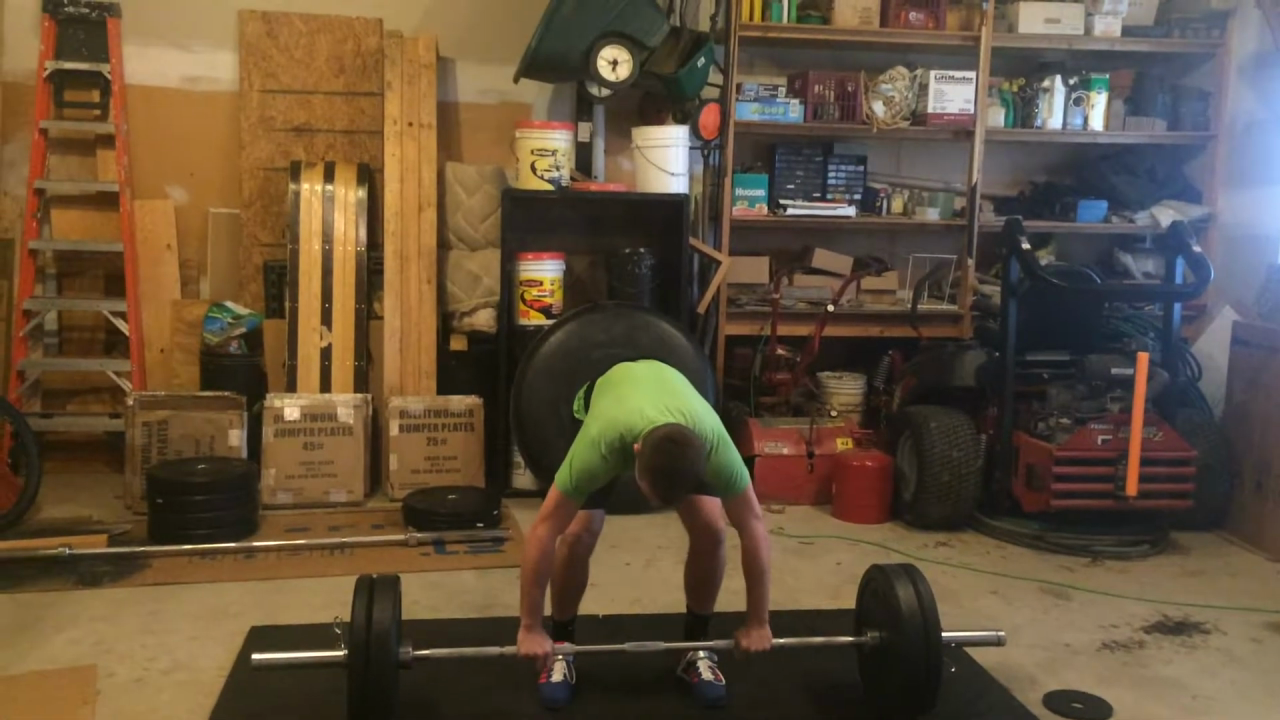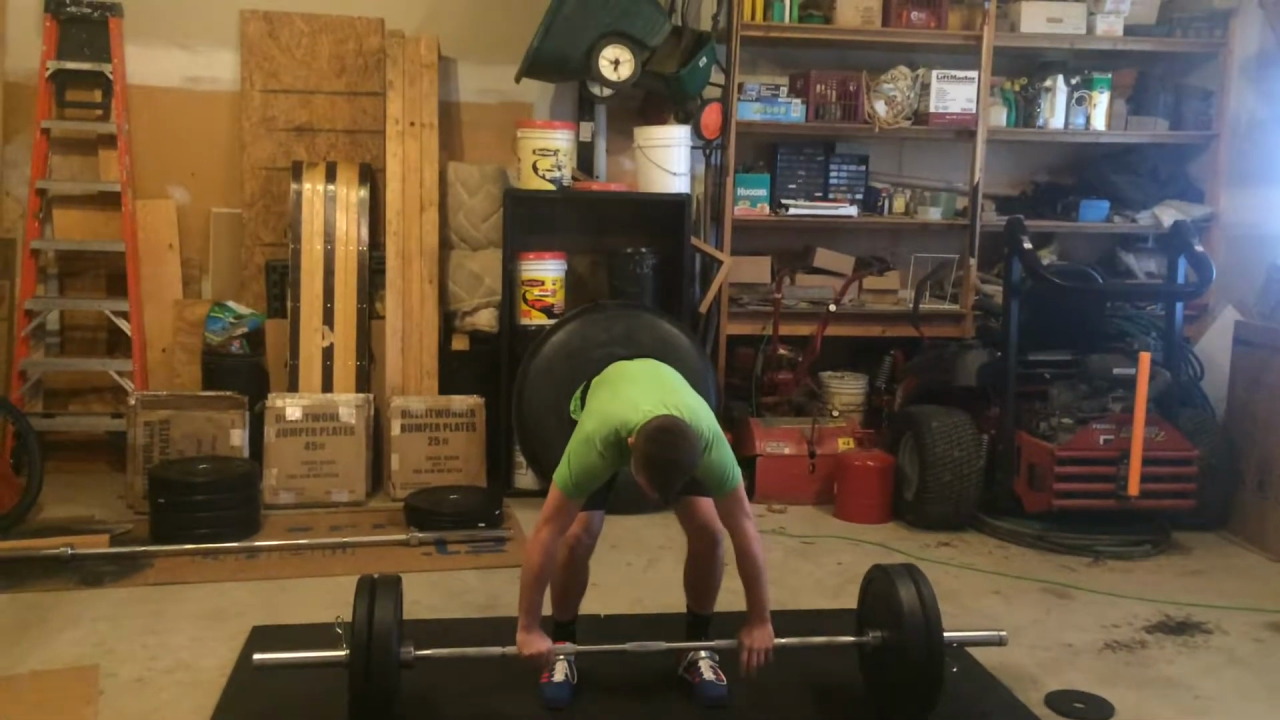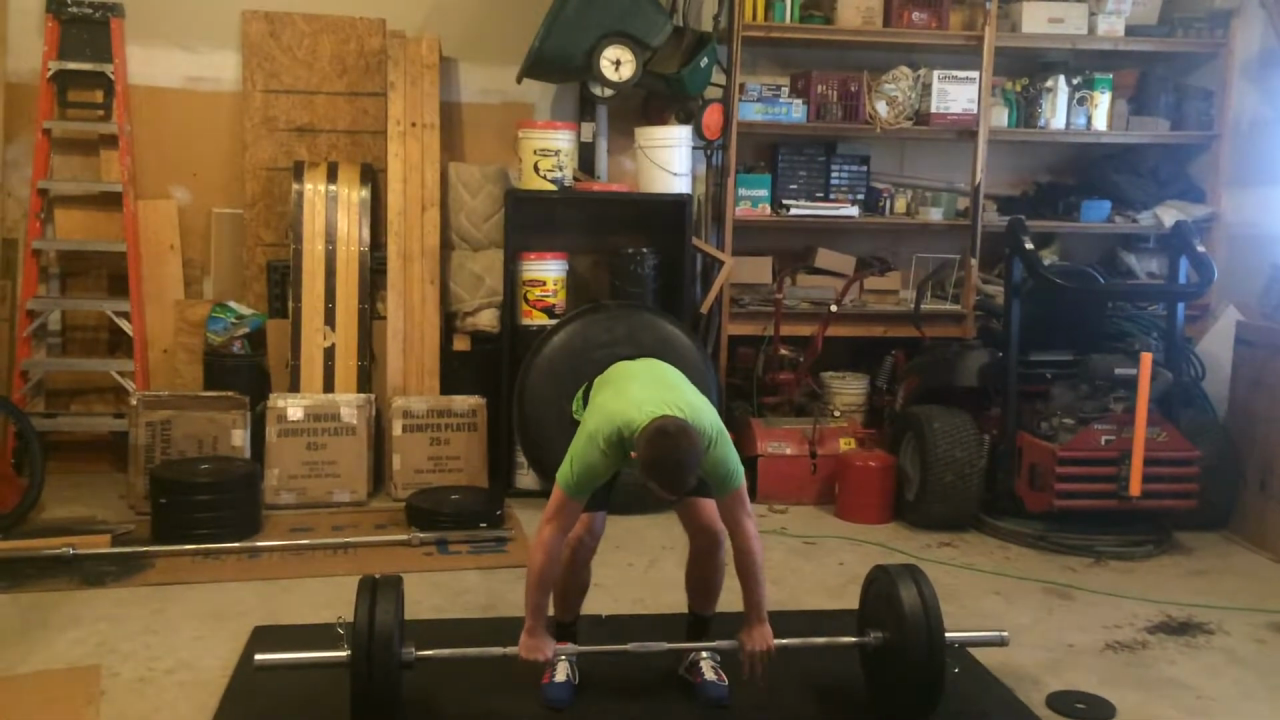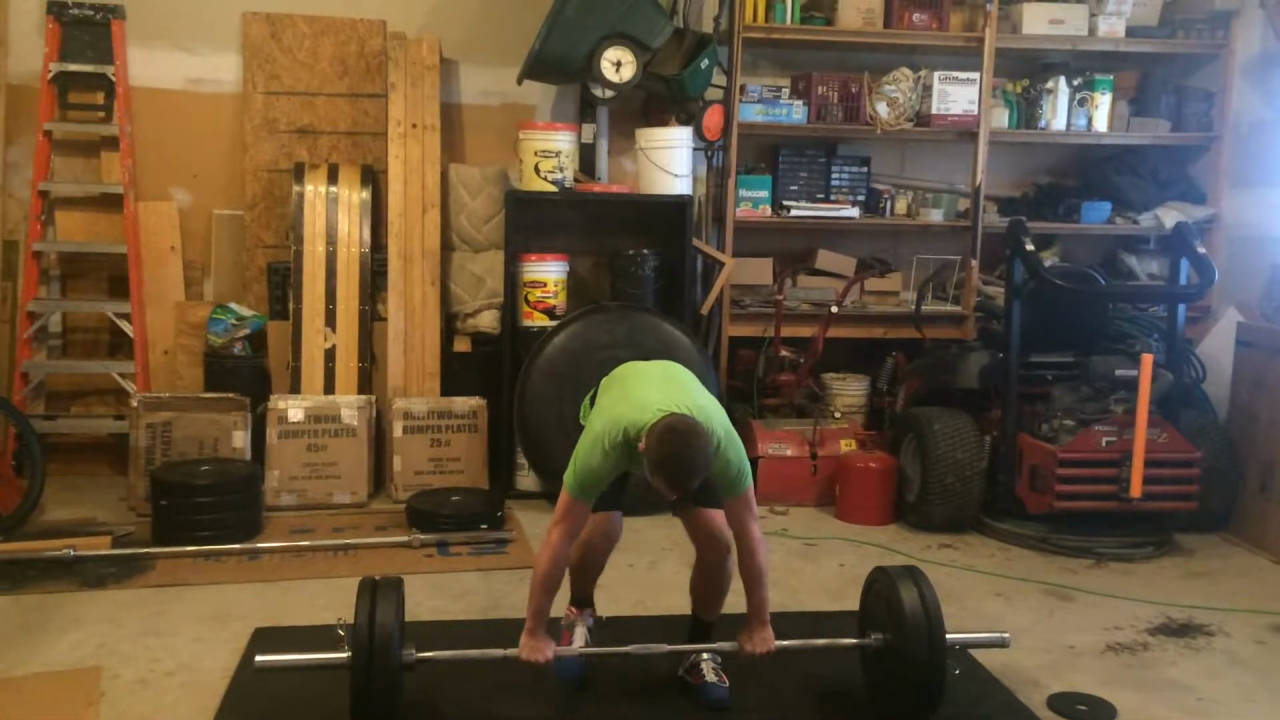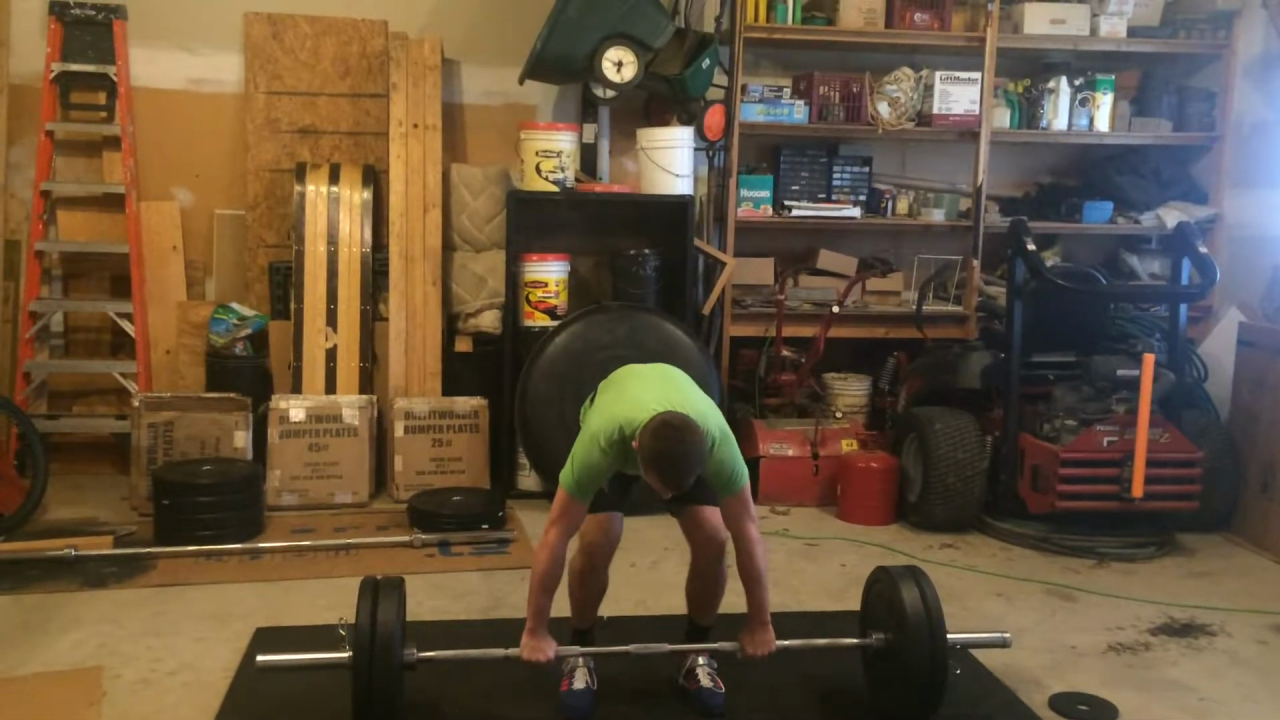
dt=0.4s
person 1, frame 1
left shoulder: (714, 446)
right shoulder: (599, 445)
left elbow: (753, 528)
right elbow: (544, 531)
left wrist: (758, 622)
right wrist: (531, 627)
left knee: (711, 531)
right knee: (577, 536)
left ankle: (696, 647)
right ankle: (561, 647)
person 1, frame 2
left shoulder: (708, 442)
right shoulder: (595, 441)
left elbow: (743, 527)
right elbow: (548, 532)
left wrist: (759, 621)
right wrist: (528, 627)
left knee: (708, 532)
right knee: (577, 537)
left ankle: (697, 647)
right ankle: (562, 648)
person 1, frame 3
left shoulder: (712, 440)
right shoulder: (598, 440)
left elbow: (743, 528)
right elbow: (552, 532)
left wrist: (757, 622)
right wrist: (534, 630)
left knee: (710, 533)
right knee: (580, 539)
left ankle: (698, 648)
right ankle: (564, 648)
person 1, frame 4
left shoulder: (722, 443)
right shoulder: (605, 443)
left elbow: (748, 531)
right elbow: (561, 534)
left wrist: (759, 623)
right wrist: (535, 631)
left hip: (689, 439)
right hip: (615, 429)
left knee: (717, 543)
right knee: (598, 536)
left ankle: (699, 650)
right ankle: (580, 610)
person 1, frame 5
left shoulder: (717, 442)
right shoulder: (601, 441)
left elbow: (746, 532)
right elbow: (556, 535)
left wrist: (760, 624)
right wrist: (535, 630)
left hip: (680, 415)
right hip: (612, 428)
left knee: (712, 542)
right knee: (597, 543)
left ankle: (696, 653)
right ankle: (581, 652)
